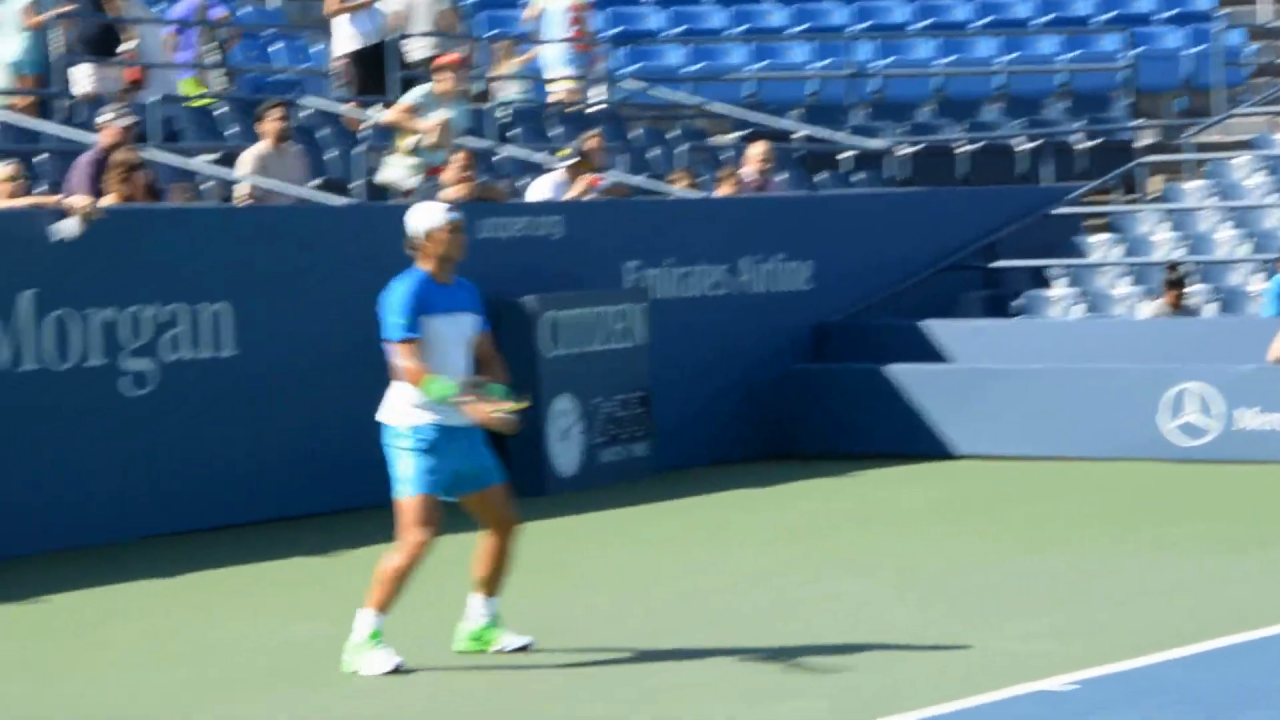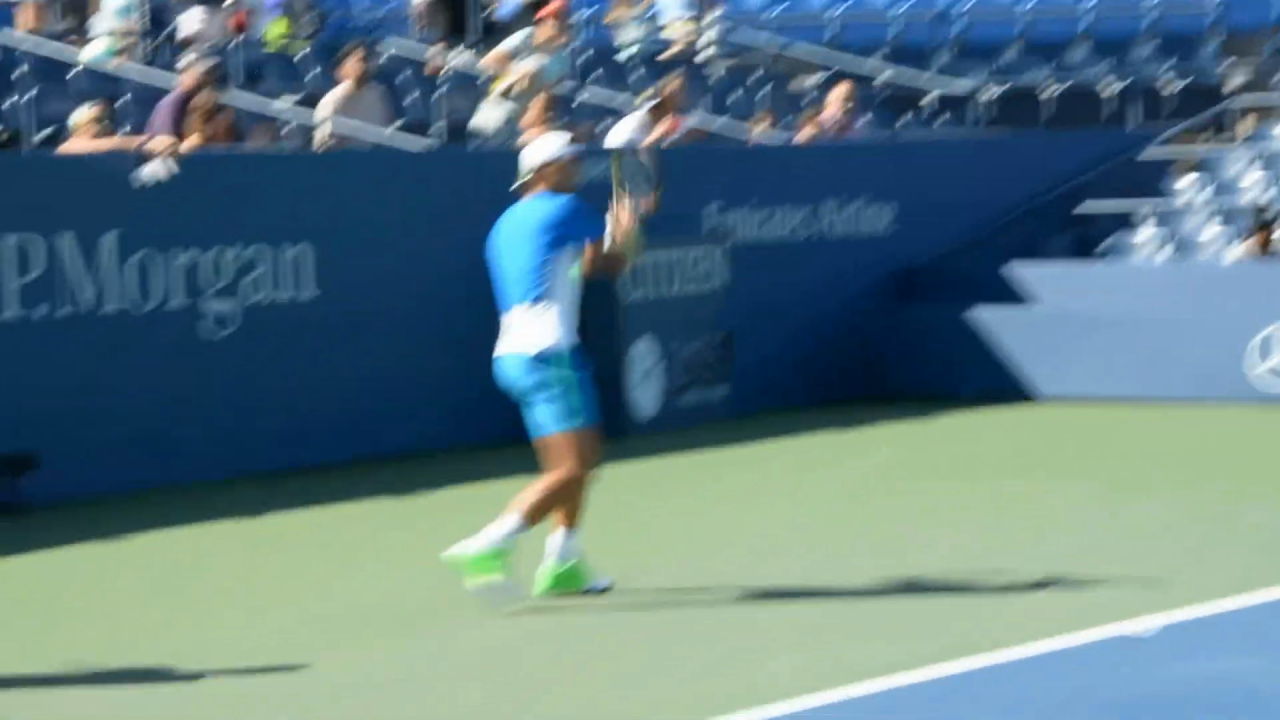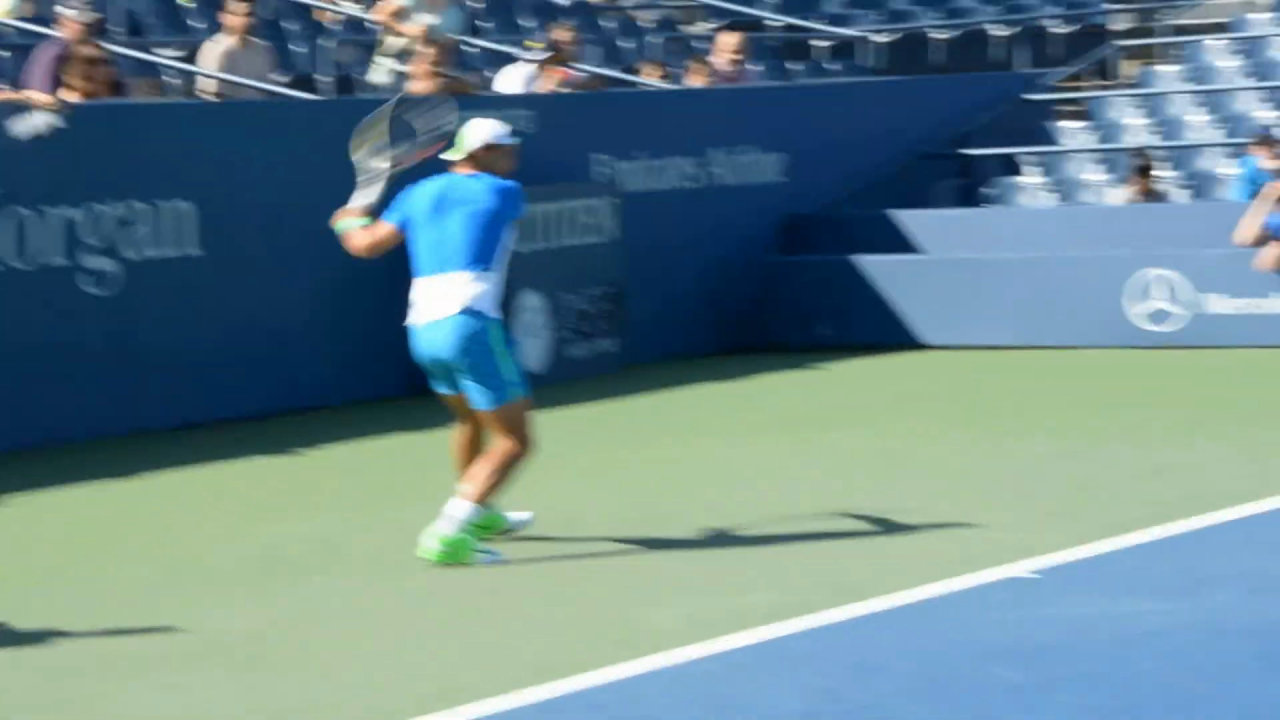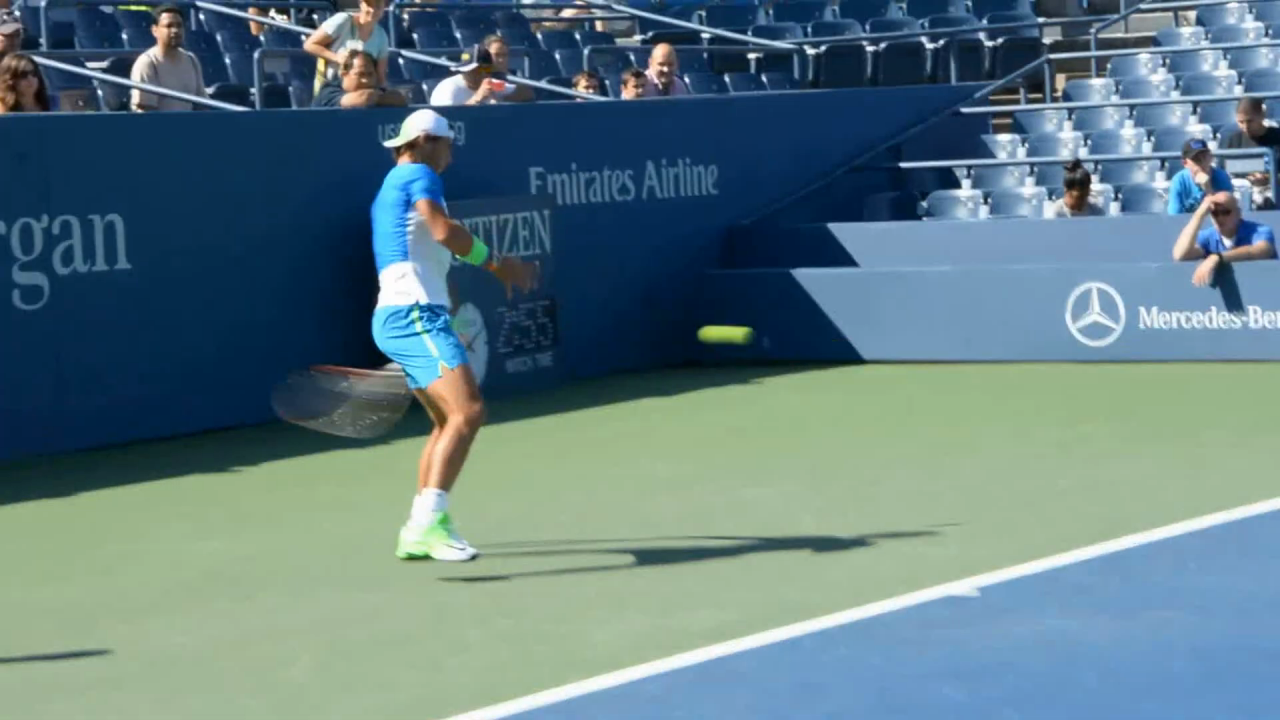
dt=0.3s
person 1, frame 1
left shoulder: (466, 293)
right shoulder: (404, 293)
left elbow: (488, 359)
right elbow: (409, 368)
left wrist: (495, 400)
right wrist: (469, 402)
left hip: (460, 431)
right hip: (415, 431)
left knee: (503, 521)
right knee: (417, 538)
left ankle: (480, 625)
right ankle: (363, 639)
person 1, frame 2
left shoulder: (509, 224)
right shoulder: (564, 207)
right elbow: (601, 261)
left wrist: (606, 257)
right wrist: (623, 233)
left hip: (516, 356)
right hip: (545, 355)
left knee: (583, 455)
right knee: (567, 469)
left ankle: (562, 564)
right ankle: (485, 548)
person 1, frame 3
left shoulder: (418, 193)
right shoulder: (506, 192)
left elbow: (366, 245)
left wrist: (347, 222)
left hip: (423, 330)
right hip: (469, 325)
left knee: (474, 412)
right knee: (514, 442)
left ankle: (478, 514)
right ankle: (448, 534)
person 1, frame 4
left shoulder: (408, 185)
right shoulder: (416, 178)
right elbow: (446, 234)
right wrist: (494, 260)
left hip: (421, 315)
right hip: (414, 316)
left knee: (450, 420)
right knee: (467, 414)
left ankle: (424, 526)
right ankle: (429, 524)
